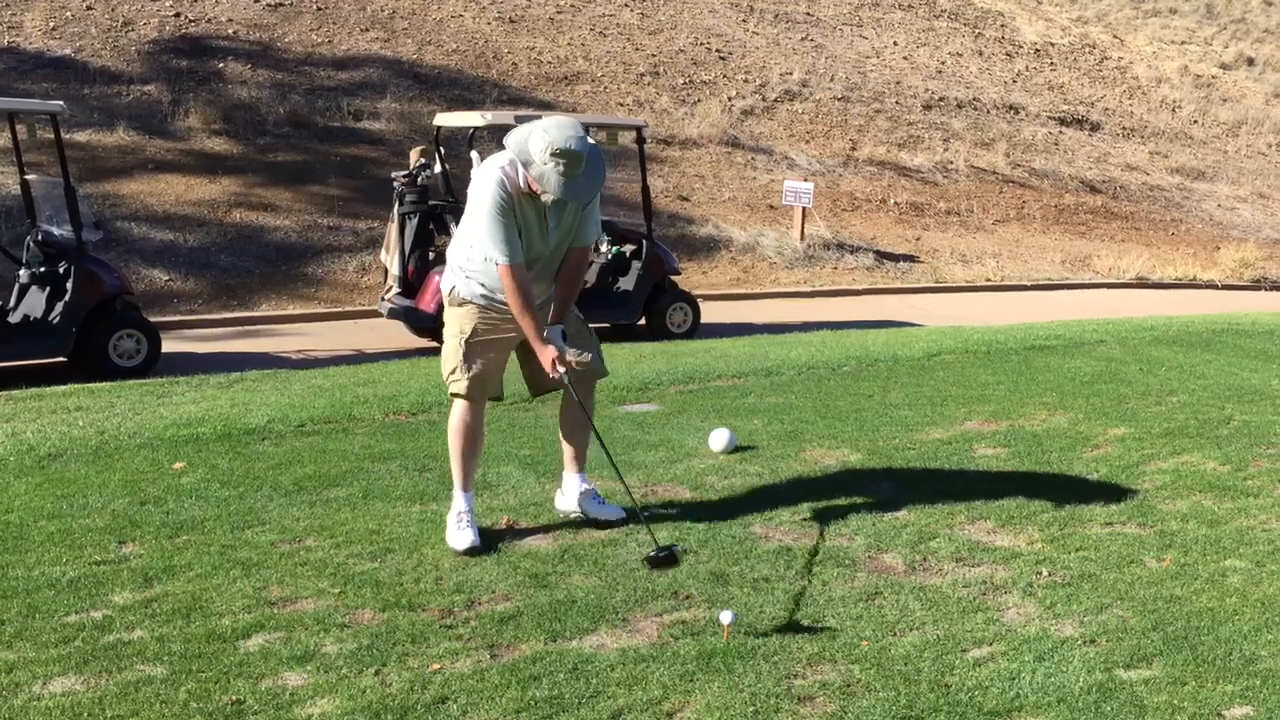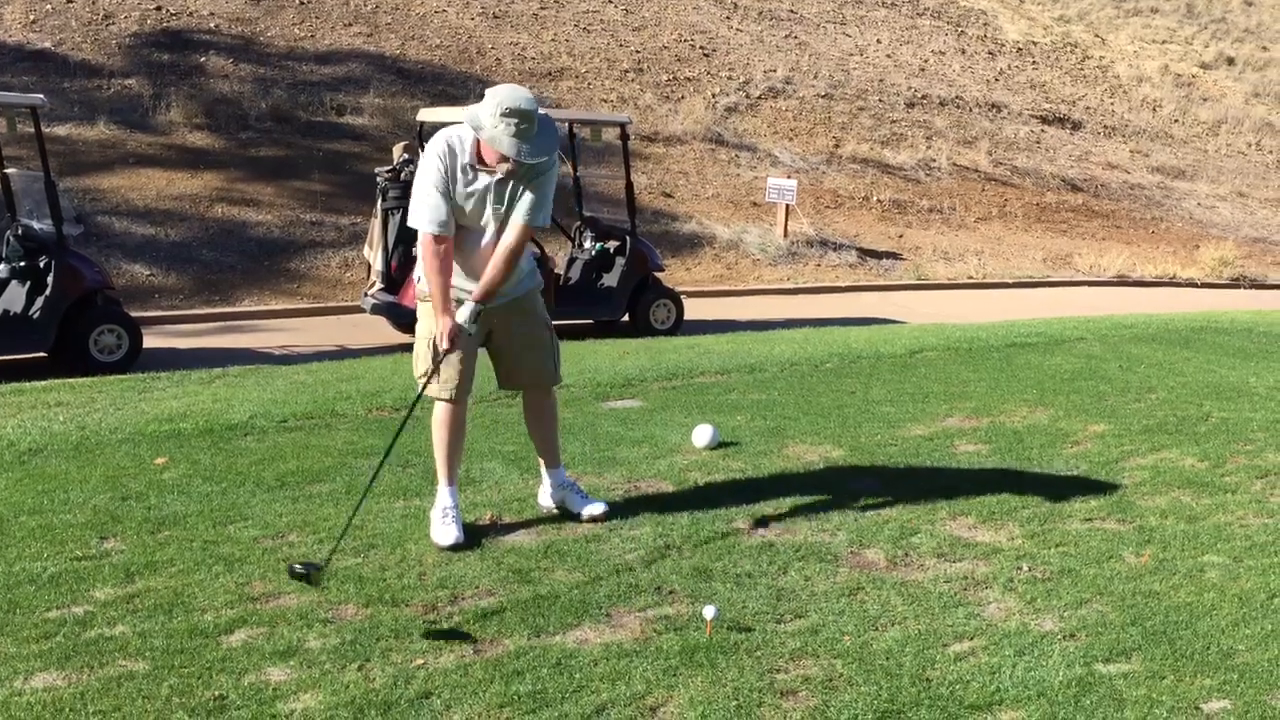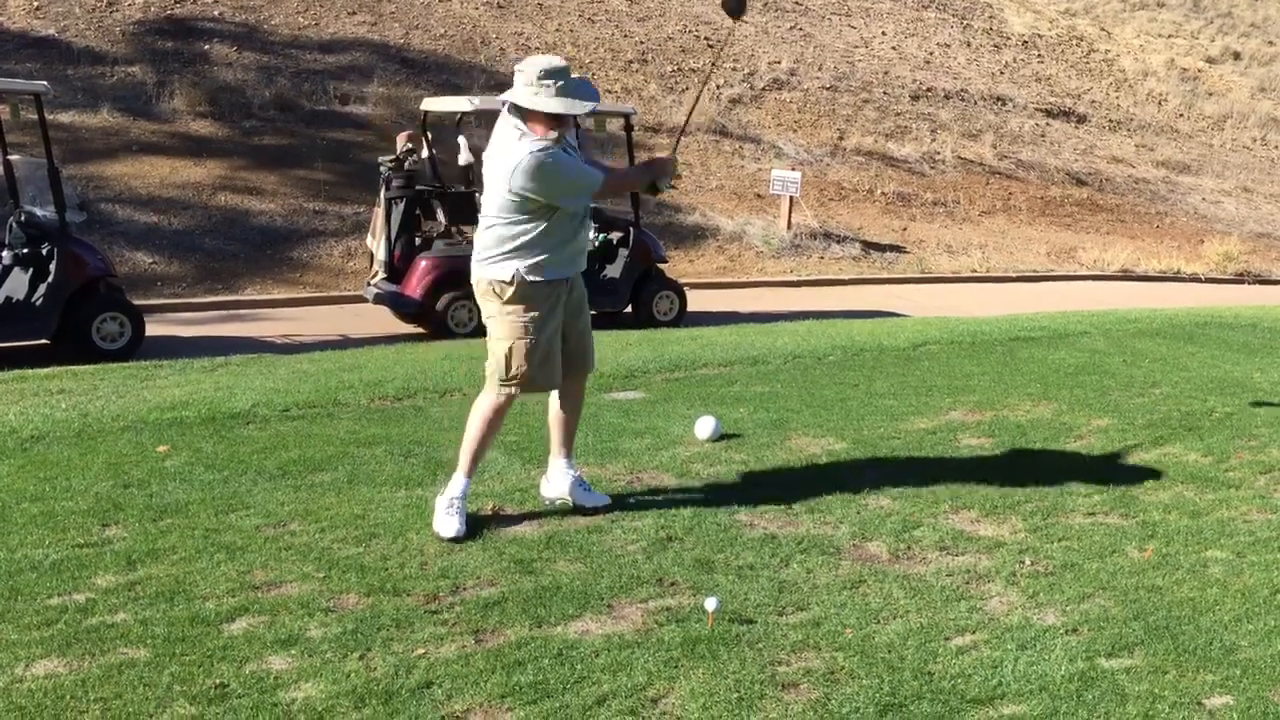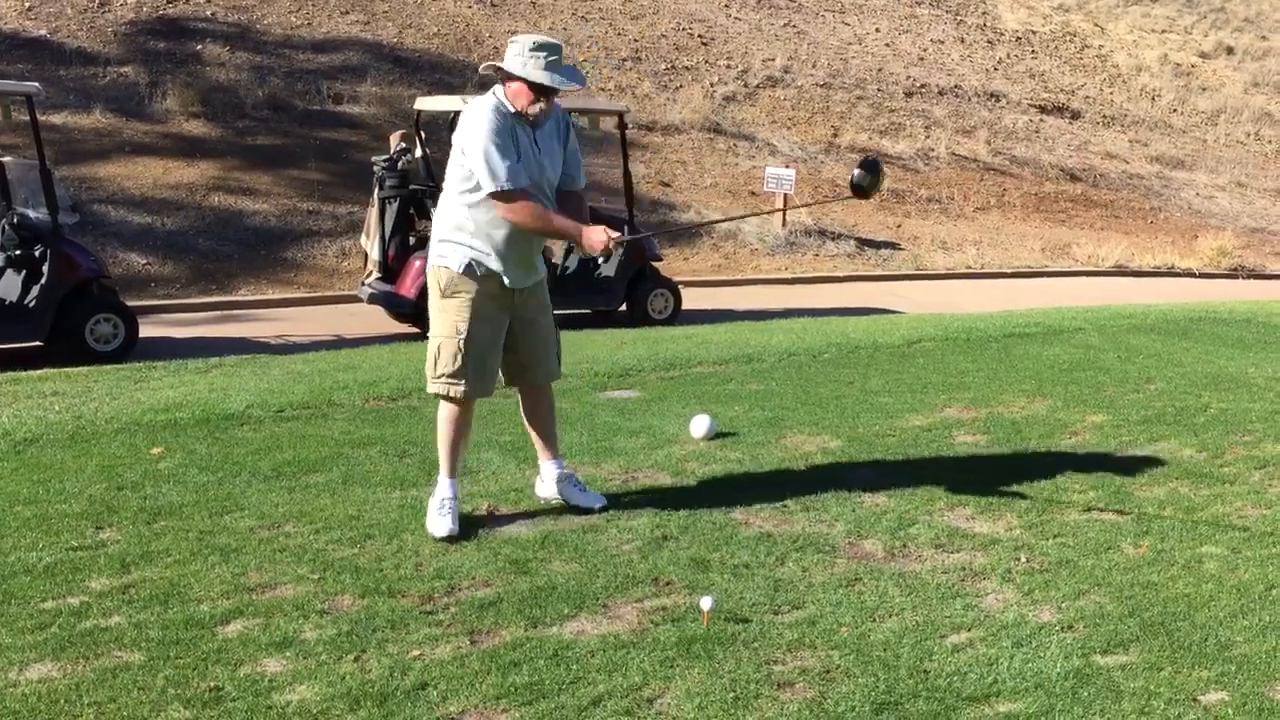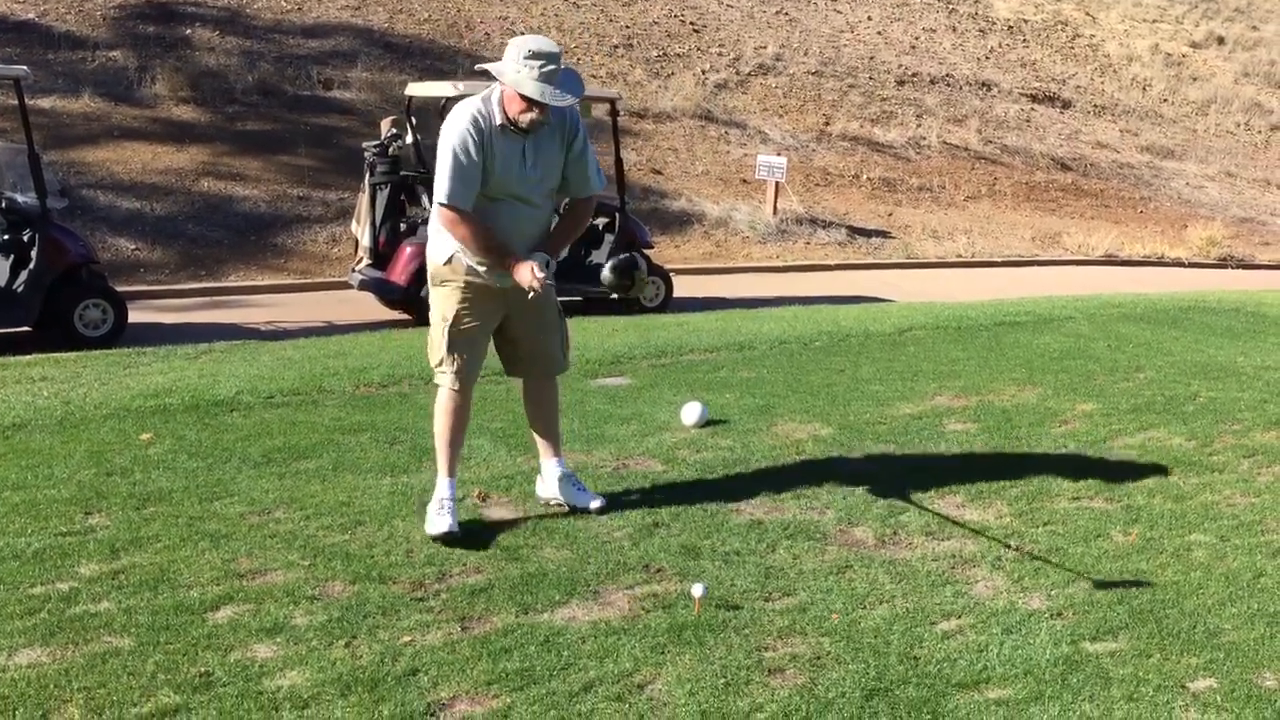
dt=1s
person 1, frame 1
left shoulder: (582, 180)
right shoulder: (494, 182)
left elbow: (578, 255)
right elbow: (510, 276)
left wrist: (556, 326)
right wrist: (538, 346)
left hip: (547, 296)
right hip: (480, 295)
left knee: (583, 379)
right knee: (468, 396)
left ankle: (575, 489)
right ankle: (461, 507)
person 1, frame 2
left shoulder: (538, 165)
right shoulder: (445, 151)
left elbow: (515, 240)
right elbow: (434, 240)
left wrist: (474, 304)
right wrist: (440, 310)
left hip: (515, 288)
right hip: (446, 292)
left knee: (540, 385)
right knee: (450, 394)
left ankle: (555, 484)
right ankle: (446, 501)
person 1, frame 3
left shoulder: (554, 130)
right shoulder: (526, 156)
left elbow: (590, 173)
right elbow: (607, 186)
left wrist: (636, 175)
right wrist: (652, 172)
left hip: (556, 274)
right hip: (514, 281)
left knee: (573, 373)
right knee: (507, 386)
left ankle: (560, 474)
right ankle: (456, 490)
person 1, frame 4
left shoulder: (556, 120)
right shoulder: (484, 119)
left elbow: (571, 190)
right elbow: (511, 204)
left wrist: (584, 232)
right wrist: (579, 234)
left hip: (527, 270)
right hip: (468, 268)
left knee: (539, 377)
right knee: (463, 384)
left ankle: (553, 475)
right ankle: (446, 491)
person 1, frame 5
left shoulder: (566, 121)
right shoulder: (467, 123)
left elbow: (583, 198)
right elbow: (452, 215)
left wrist: (543, 256)
right wrist: (514, 264)
left hip: (528, 263)
right hip: (465, 264)
left knee: (544, 369)
right knee: (457, 377)
left ankle: (553, 475)
right ankle: (445, 493)
